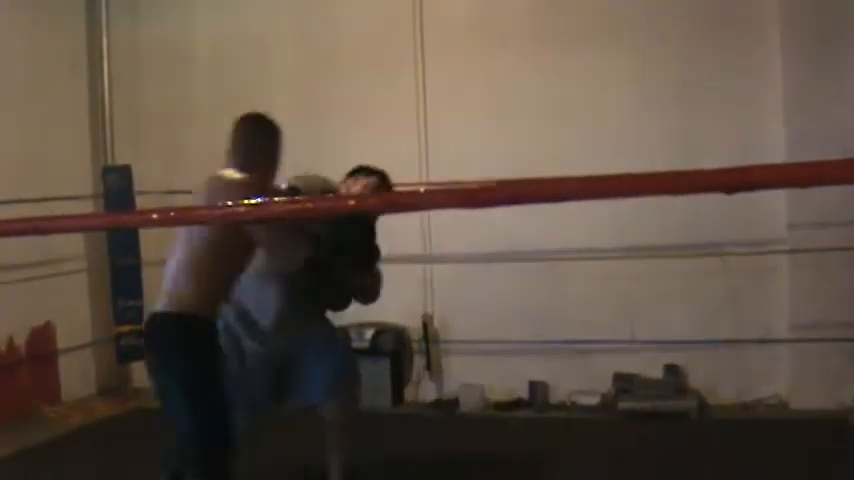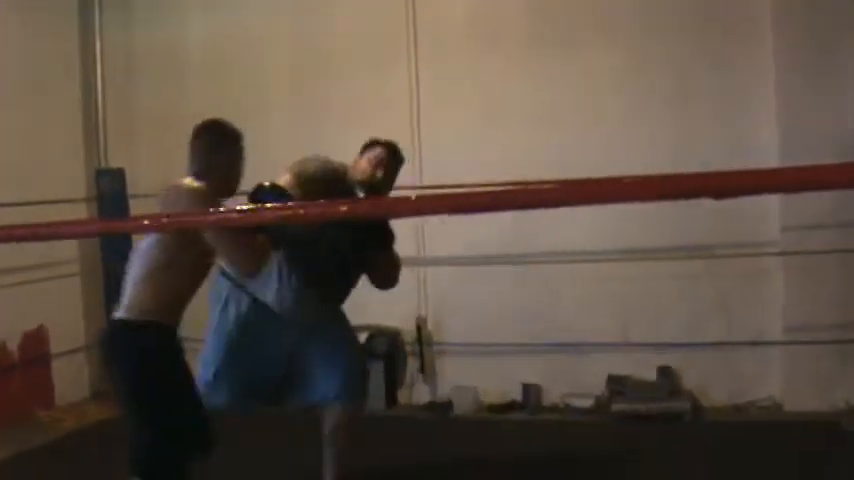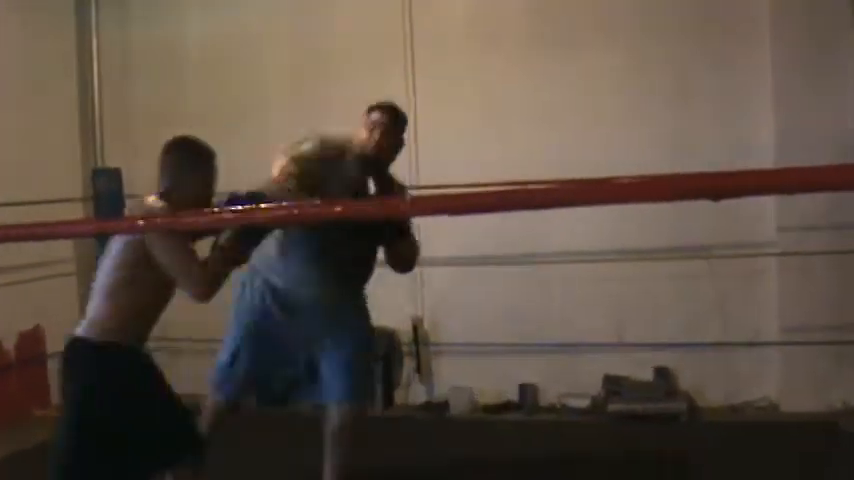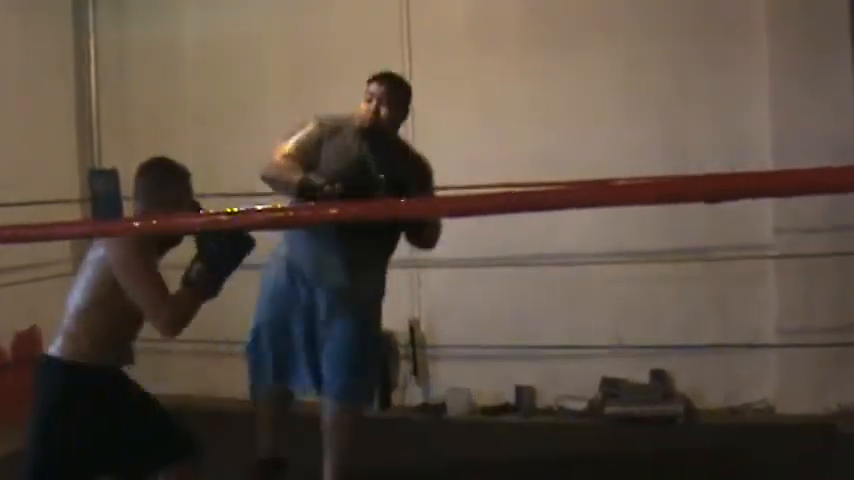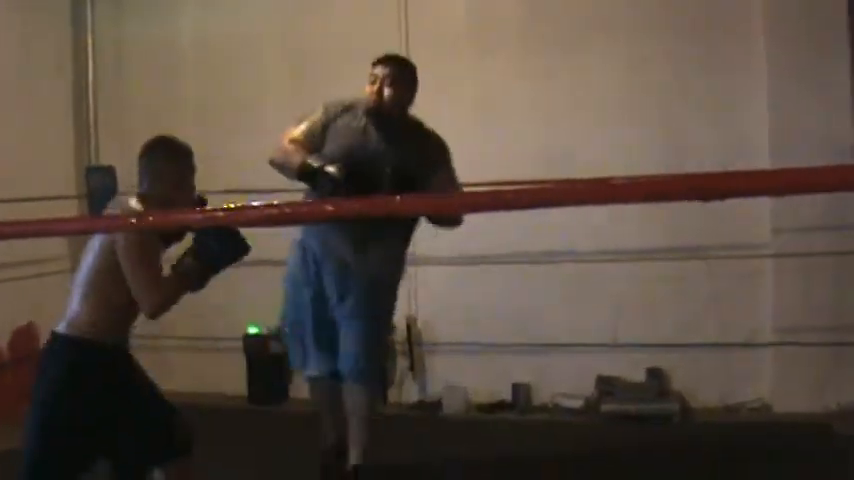
dt=0.1s
person 1, frame 1
left shoulder: (357, 237)
right shoulder: (314, 192)
left elbow: (368, 293)
left wrist: (364, 261)
left hip: (299, 322)
right hip: (241, 309)
left knee: (340, 383)
person 1, frame 2
left shoulder: (373, 220)
right shoulder: (323, 174)
left elbow: (386, 280)
right elbow: (280, 192)
left wrist: (381, 245)
left hip: (316, 312)
right hip: (253, 293)
left knee: (346, 385)
right knee: (218, 388)
person 1, frame 3
left shoulder: (392, 194)
right shoulder: (324, 151)
left elbow: (404, 261)
right elbow: (277, 186)
left wrist: (395, 231)
left hip: (338, 299)
right hip: (275, 283)
left knee: (348, 389)
right knee: (234, 377)
person 1, frame 4
left shoulder: (411, 168)
right shoulder: (326, 131)
left elbow: (428, 238)
right elbow: (275, 168)
left wrist: (408, 216)
right wrist: (316, 191)
left hip: (355, 286)
right hip: (295, 269)
left knee: (343, 384)
right knee: (268, 366)
person 1, frame 5
left shoulder: (427, 146)
right shoulder: (336, 114)
left elbow: (452, 213)
right elbow: (281, 153)
left wrist: (414, 197)
right wrist: (319, 172)
left hip: (371, 268)
right hip: (313, 252)
left knee: (360, 366)
right knee: (312, 356)
right ankle: (334, 440)
person 2, frame 1
left shoulder: (215, 186)
right shoulder: (239, 188)
right elbow: (289, 258)
left hip: (170, 327)
right hip: (183, 332)
left knee: (206, 445)
person 2, frame 2
left shoulder: (186, 196)
right shoulder: (194, 198)
right elbow: (246, 265)
right wrist: (267, 232)
left hip: (153, 339)
right hip: (139, 344)
left knee: (188, 442)
person 2, frame 3
left shoulder: (158, 215)
right shoulder: (156, 218)
right elbow: (200, 287)
right wrist: (235, 247)
left hip: (122, 356)
right hip: (98, 361)
left knee: (184, 446)
person 2, frame 4
left shoulder: (135, 234)
right shoulder: (127, 245)
right elbow: (168, 323)
right wrist: (209, 272)
left hip: (102, 377)
right hip: (69, 384)
left knee: (177, 451)
person 2, frame 5
left shoulder: (132, 213)
right elbow: (153, 303)
right wrist: (199, 262)
left hip: (110, 357)
right hip: (76, 361)
left knee: (172, 446)
